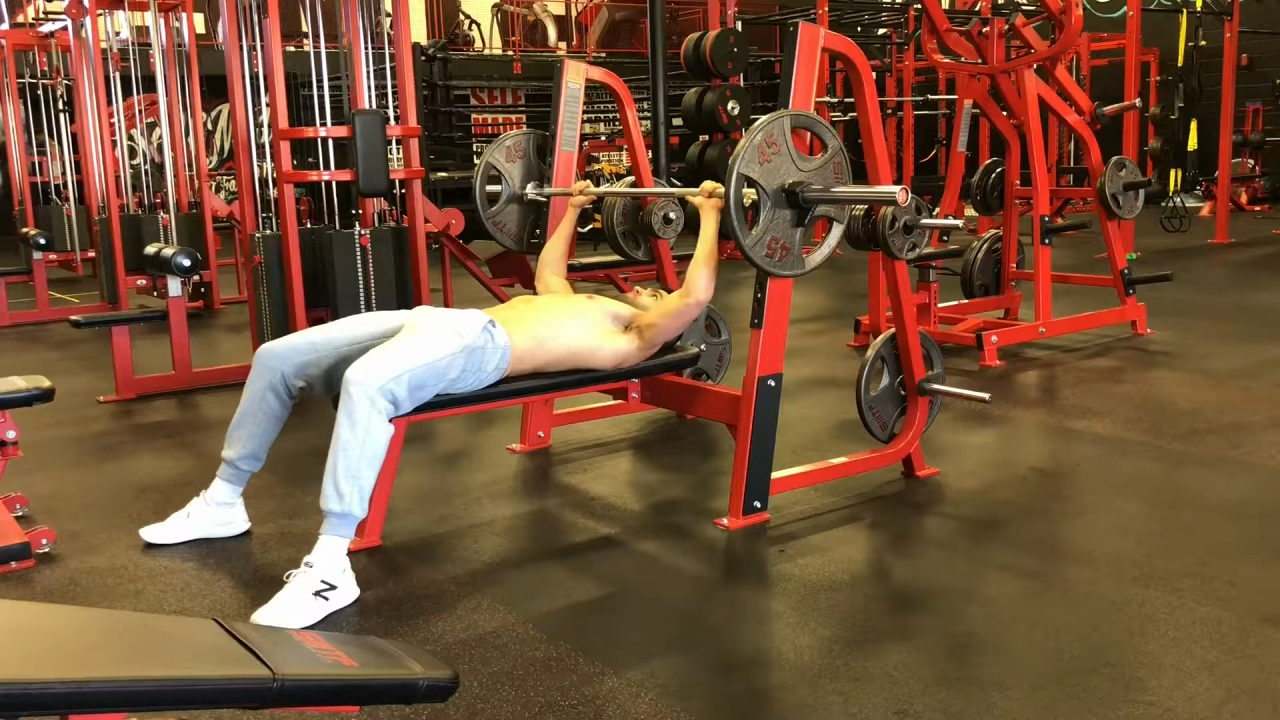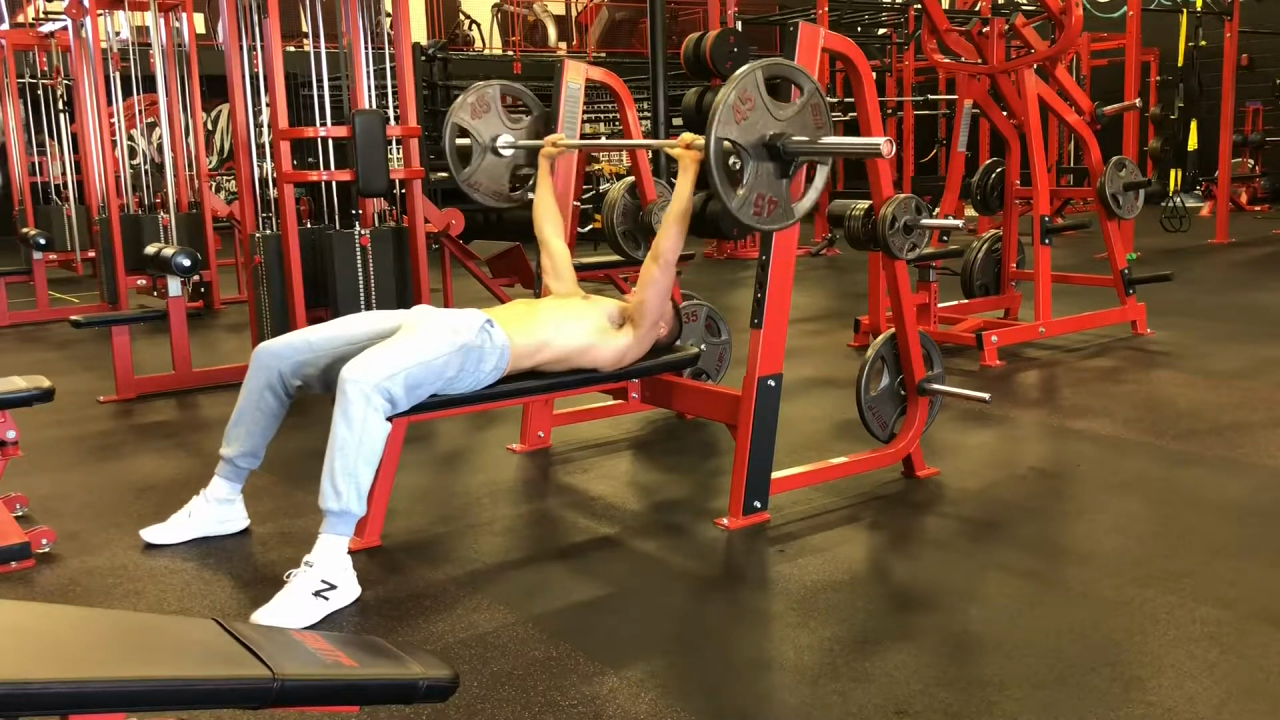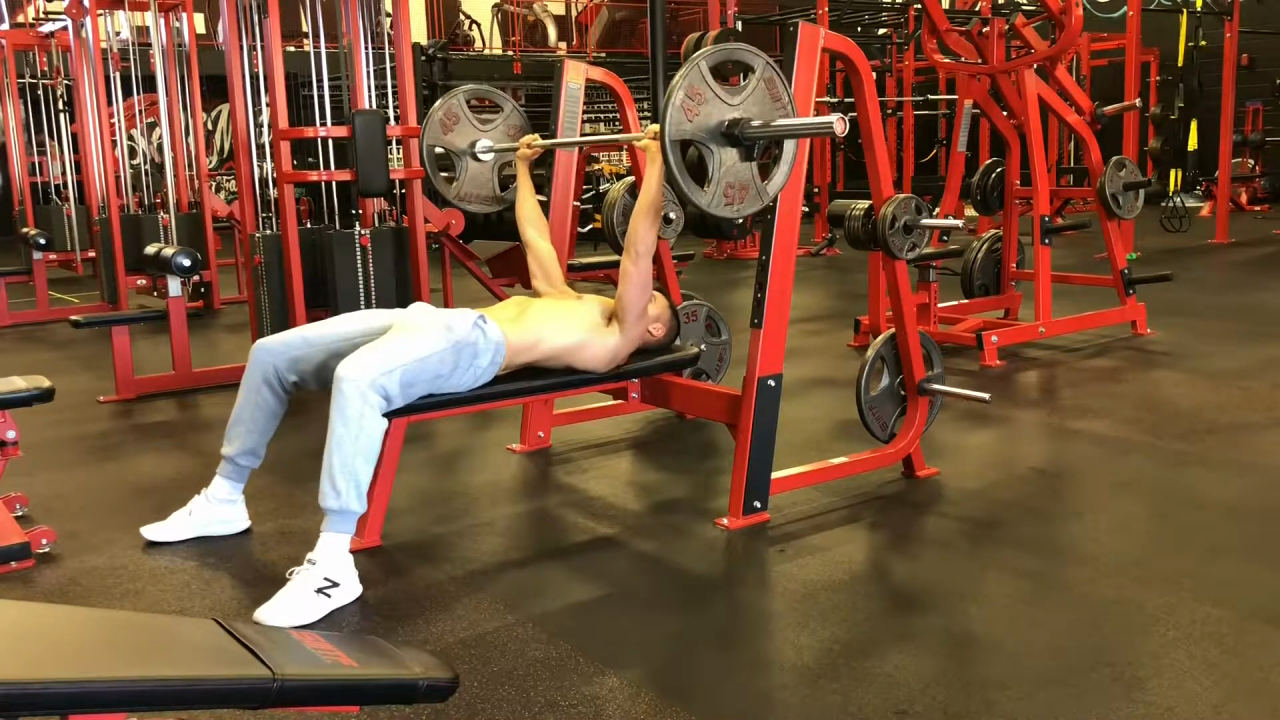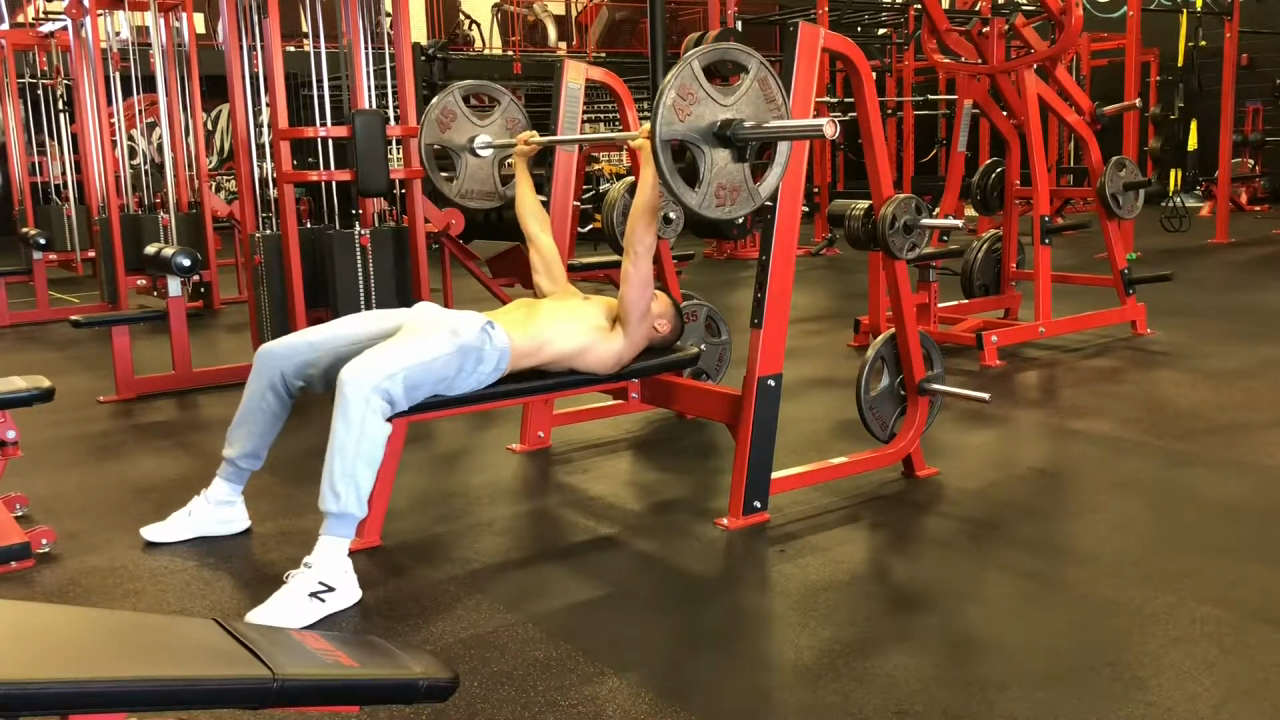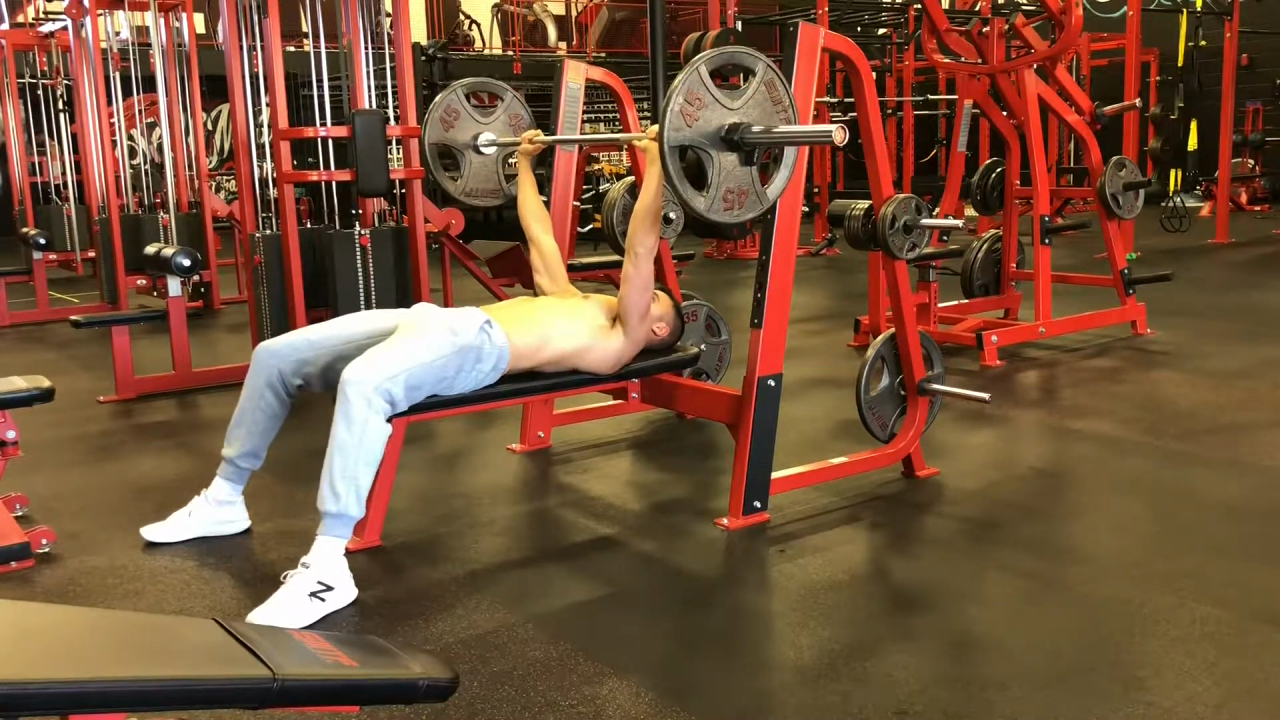
dt=1s
person 1, frame 1
left shoulder: (634, 339)
right shoulder: (589, 307)
left elbow: (695, 298)
right elbow: (547, 275)
left wrist: (709, 215)
right wrist: (573, 209)
left hip: (483, 343)
right hip: (440, 320)
left knee: (366, 385)
right knee: (276, 358)
left ankle: (331, 566)
right ankle: (223, 501)
person 1, frame 2
left shoulder: (628, 340)
right shoulder: (579, 305)
left elbow: (663, 257)
right elbow: (551, 239)
left wrist: (688, 171)
right wrist: (545, 165)
left hip: (480, 344)
right hip: (438, 320)
left knee: (363, 382)
right knee: (274, 356)
left ankle: (332, 565)
right ankle: (223, 498)
person 1, frame 3
left shoulder: (616, 341)
right shoulder: (571, 302)
left elbow: (639, 252)
right elbow: (536, 240)
left wrist: (655, 164)
right wrist: (523, 167)
left hip: (473, 342)
right hip: (430, 318)
left knee: (358, 378)
right knee: (271, 353)
left ankle: (333, 564)
right ankle: (224, 497)
person 1, frame 4
left shoulder: (624, 339)
right shoulder: (573, 302)
left elbow: (639, 251)
right elbow: (539, 239)
left wrist: (650, 164)
right wrist: (521, 164)
left hip: (480, 345)
right hip: (434, 319)
left knee: (362, 383)
right knee: (277, 357)
left ankle: (331, 568)
right ankle: (224, 499)
person 1, frame 5
left shoulder: (621, 340)
right shoulder: (574, 302)
left elbow: (640, 253)
right elbow: (540, 239)
left wrist: (655, 165)
right wrist: (524, 162)
left hip: (479, 343)
right hip: (435, 319)
left knee: (364, 384)
right knee: (275, 356)
left ankle: (327, 568)
right ankle: (224, 499)
